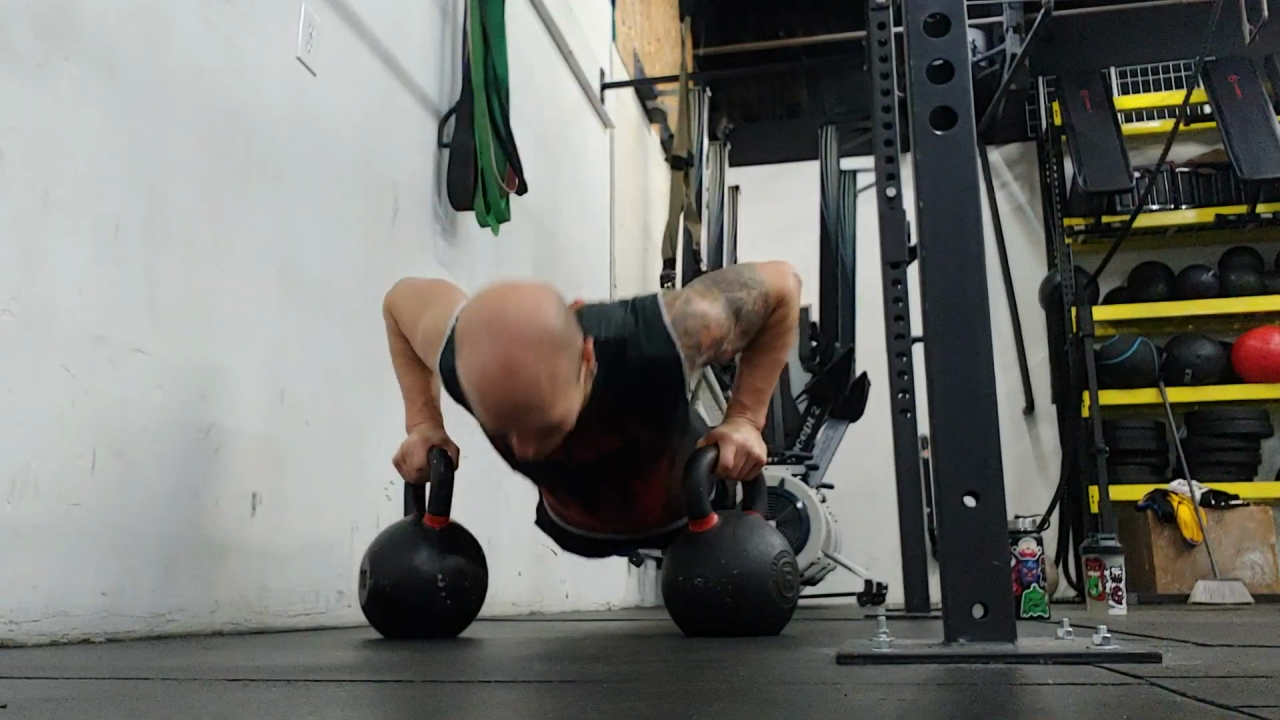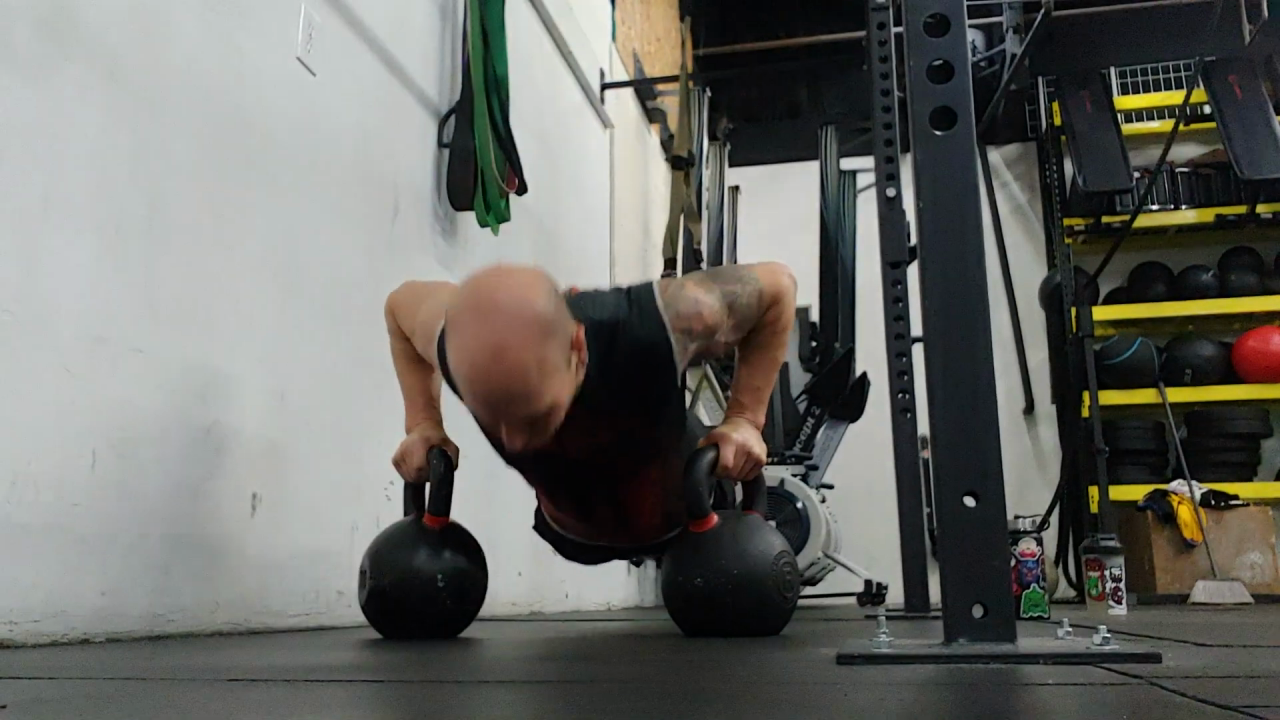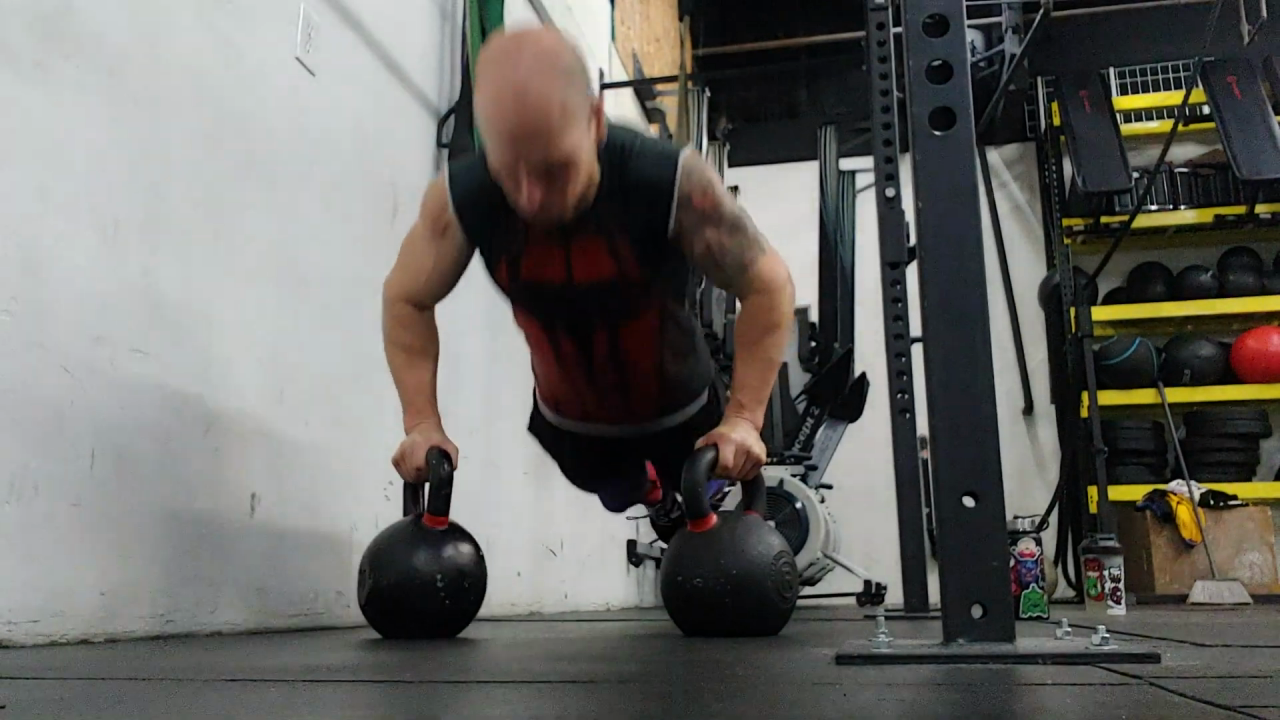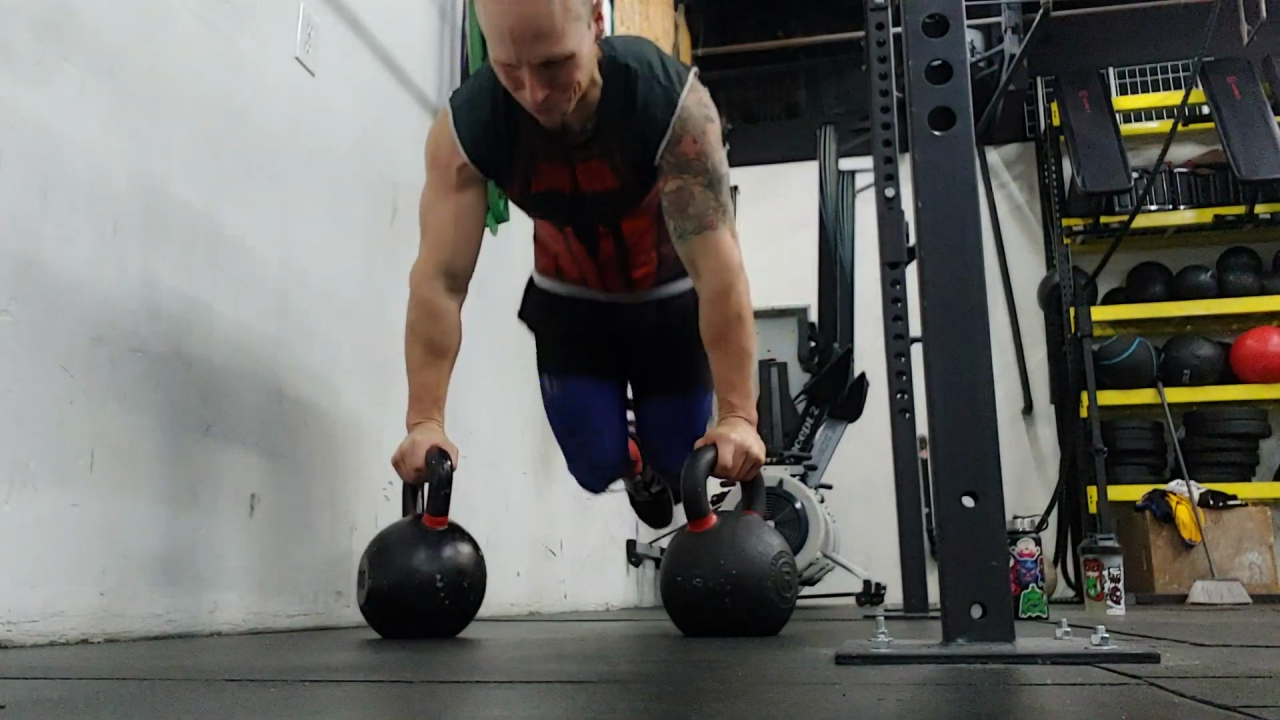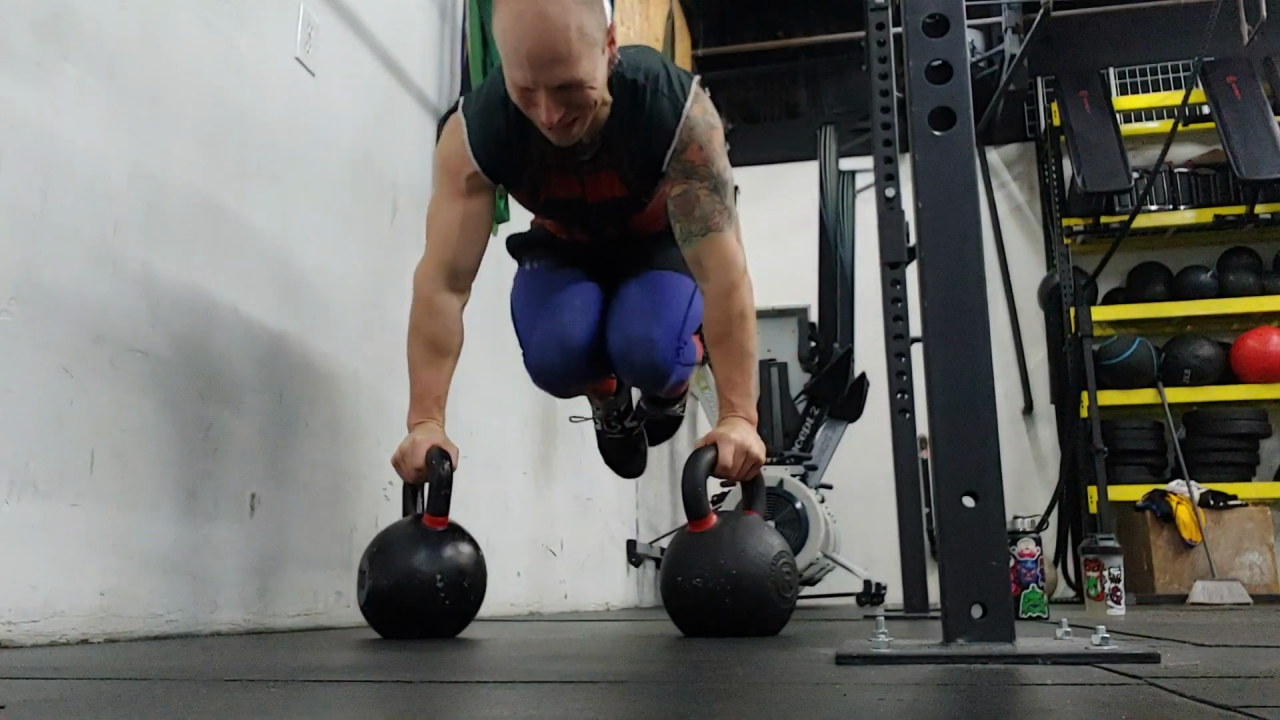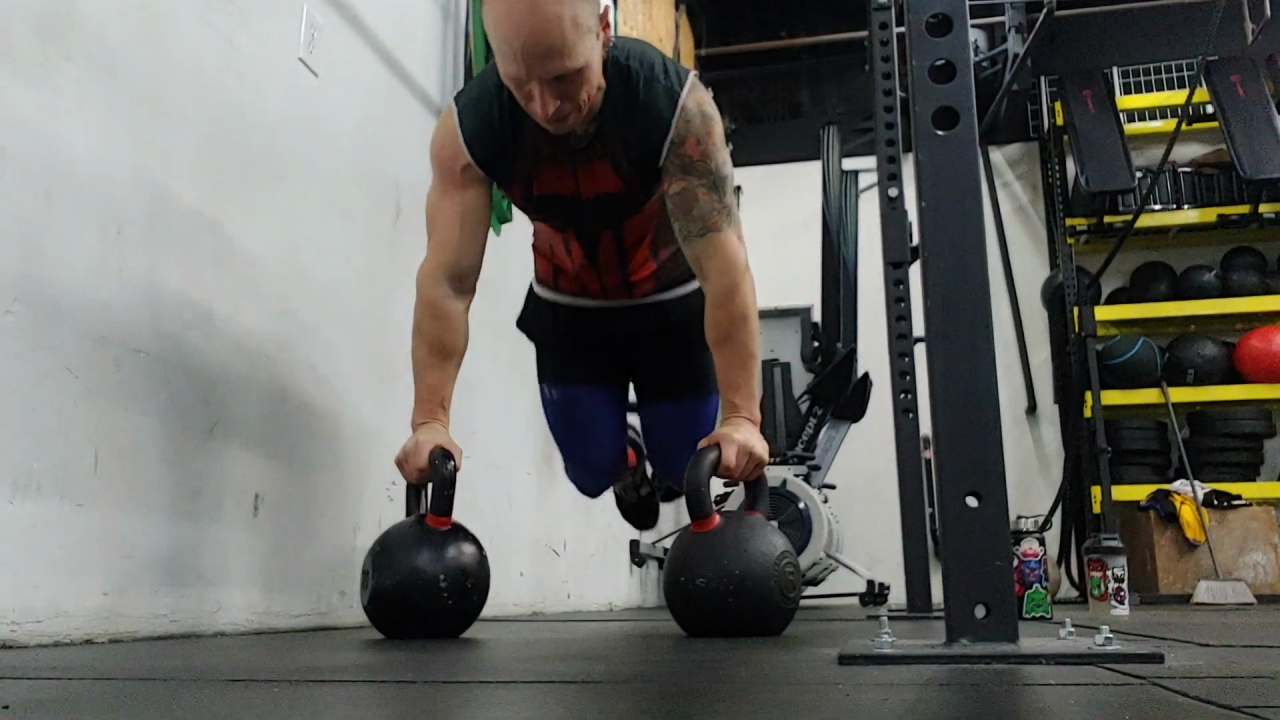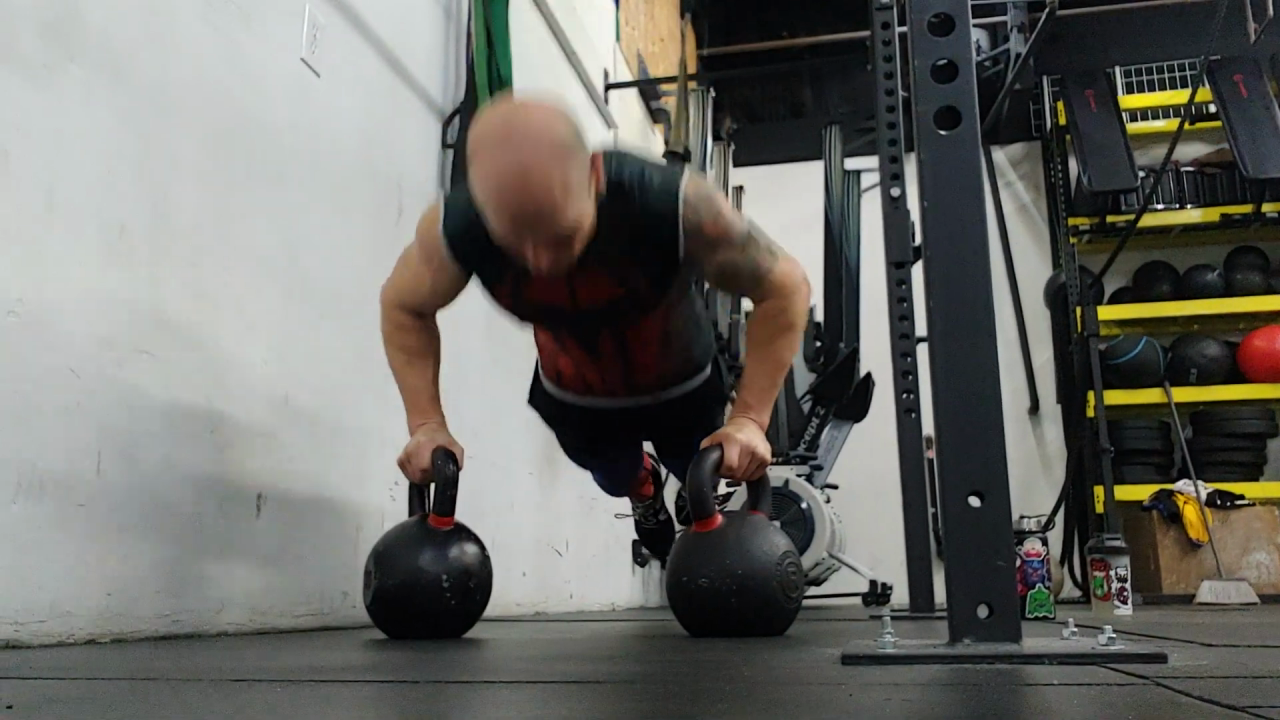
dt=0.3s
person 1, frame 1
left shoulder: (665, 341)
right shoulder: (457, 354)
left elbow: (780, 286)
right elbow: (400, 300)
left wrist: (746, 418)
right wrist: (423, 423)
left hip: (683, 508)
person 1, frame 2
left shoulder: (656, 328)
right shoulder: (456, 341)
left elbow: (775, 285)
right elbow: (403, 303)
left wrist: (745, 419)
right wrist: (424, 426)
left hip: (680, 515)
person 1, frame 3
left shoulder: (671, 182)
right shoulder: (460, 196)
left elbow: (767, 287)
right elbow: (407, 300)
left wrist: (746, 418)
right wrist: (422, 426)
left hip: (680, 413)
right hip: (568, 420)
right knee: (619, 495)
right ankle: (650, 494)
person 1, frame 4
left shoulder: (670, 98)
right shoulder: (465, 124)
left elbow: (716, 266)
right elbow: (441, 279)
left wrist: (737, 418)
right wrist: (424, 422)
left hip: (667, 293)
right hip: (568, 297)
left knee: (675, 463)
right knee: (596, 467)
left ankle: (665, 464)
right ankle: (635, 466)
person 1, frame 5
left shoulder: (675, 106)
right shoulder: (476, 130)
left elbow: (722, 269)
right elbow: (445, 280)
left wrist: (739, 417)
right wrist: (425, 423)
left hip: (659, 242)
right hip: (564, 245)
left knee: (646, 350)
right knee: (556, 354)
left ankle: (667, 389)
right ankle: (608, 399)
person 1, frame 6
left shoulder: (674, 103)
right shoulder: (468, 126)
left elbow: (723, 266)
right elbow: (449, 281)
left wrist: (741, 416)
right wrist: (430, 420)
left hip: (670, 300)
right hip: (567, 308)
left knee: (685, 468)
right knee: (594, 472)
left ankle: (661, 466)
right ankle: (628, 465)
person 1, frame 7
left shoulder: (673, 204)
right shoulder: (456, 228)
left elbow: (784, 289)
right elbow: (403, 308)
left wrist: (750, 418)
right wrist: (427, 424)
left hip: (679, 385)
right hip: (574, 397)
right knee: (617, 481)
right ankle: (645, 487)
